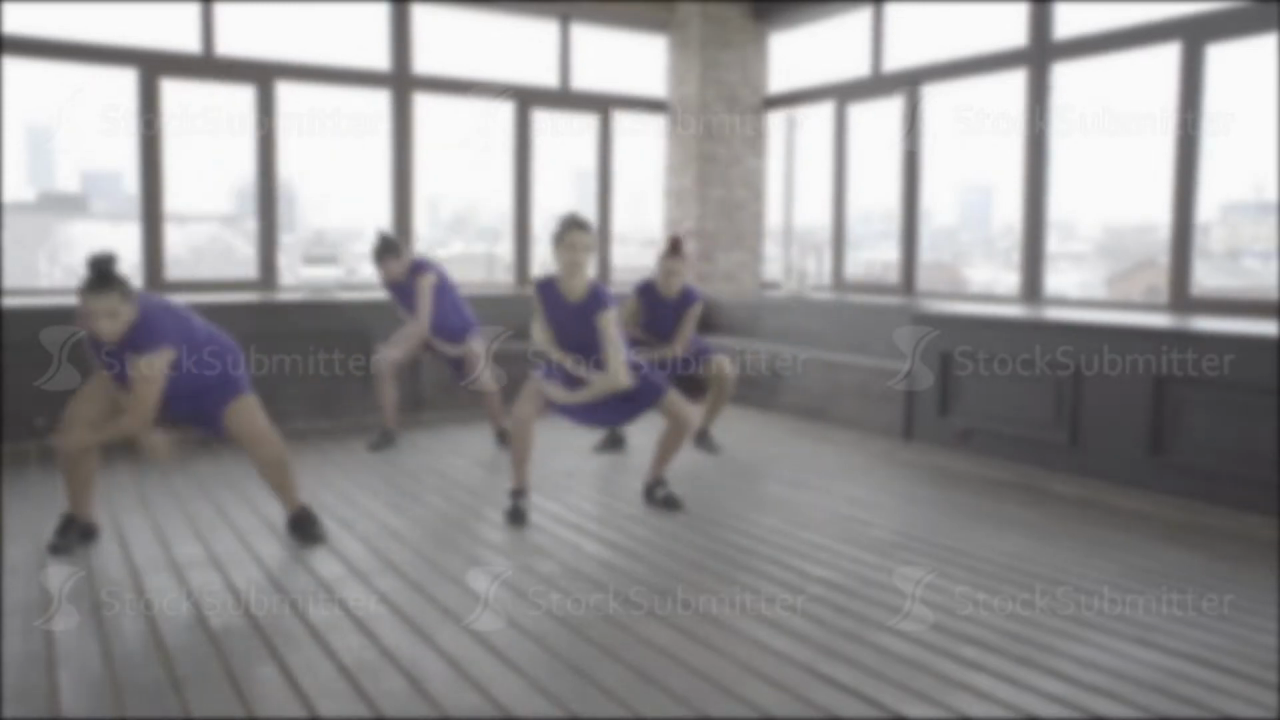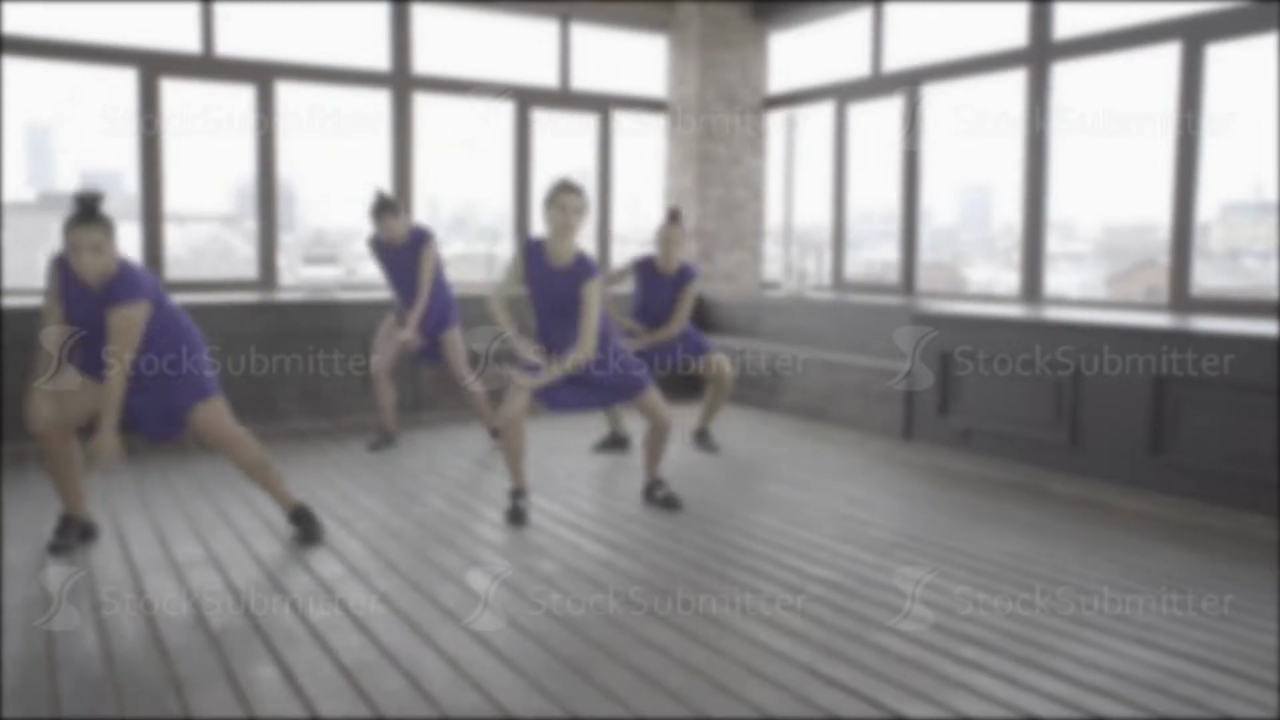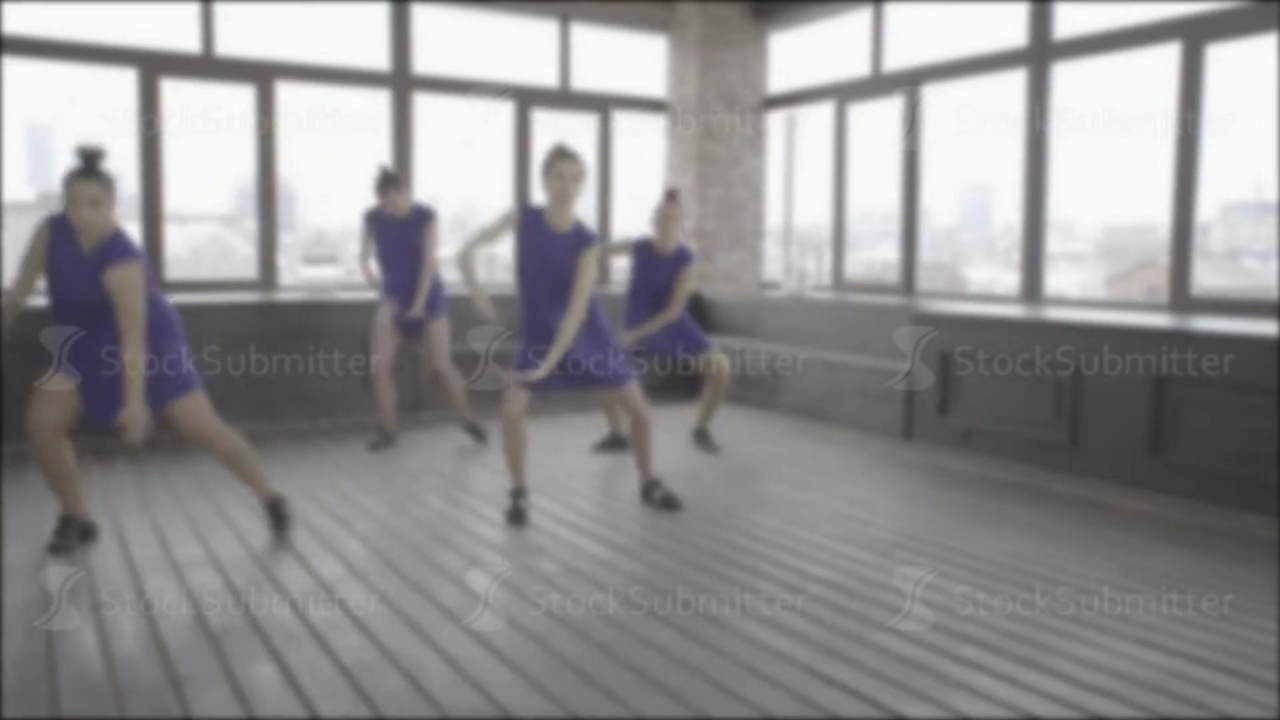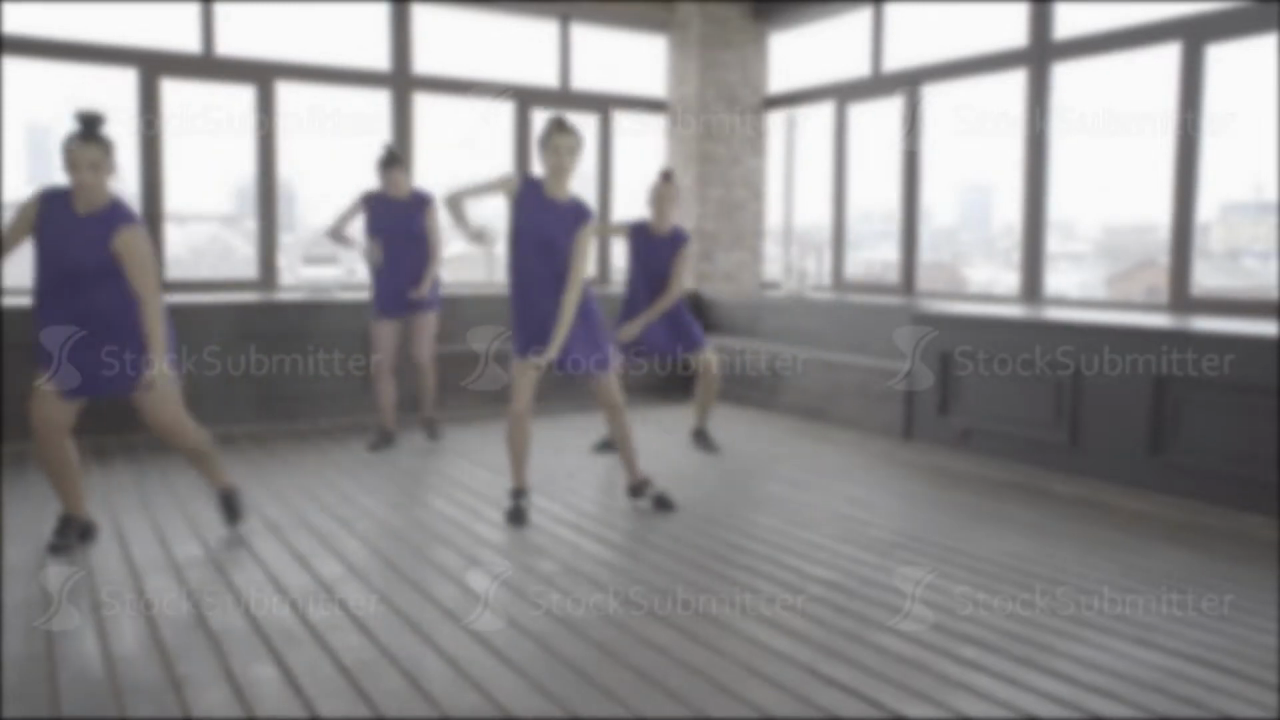
dt=0.1s
person 1, frame 1
left shoulder: (154, 337)
right shoulder: (94, 313)
left elbow: (141, 415)
left wrist: (93, 434)
right wrist: (147, 432)
left hip: (206, 363)
left knee: (259, 439)
right knee: (73, 426)
left ankle: (297, 512)
right ankle: (79, 519)
person 1, frame 2
left shoulder: (129, 296)
right shoulder: (61, 266)
left elbow: (118, 369)
right elbow: (53, 325)
left wrist: (107, 430)
right wrist: (43, 378)
left hip: (172, 361)
right hip: (104, 359)
left knee: (226, 437)
right knee: (45, 419)
left ankle: (293, 509)
right ankle: (76, 519)
person 1, frame 3
left shoulder: (121, 261)
right shoulder: (50, 231)
left elbow: (133, 336)
left wrist: (135, 401)
left hip: (147, 348)
right hip: (87, 347)
left knee: (205, 429)
right knee: (41, 424)
left ankle: (268, 497)
right ankle: (77, 519)
person 1, frame 4
left shoulder: (124, 226)
right shoulder: (43, 204)
left elbow: (150, 294)
left wrist: (160, 357)
left hip: (128, 337)
right hip: (71, 338)
left knee: (172, 425)
right knee: (47, 427)
left ankle: (223, 485)
right ankle: (76, 519)
person 2, frame 1
left shoulder: (603, 305)
right shoulder: (542, 289)
left elbow: (620, 378)
right elbow: (541, 338)
left wrist: (574, 398)
right wrist: (576, 366)
left hip: (611, 365)
right hip: (569, 362)
left knee: (684, 417)
right knee: (520, 414)
left ankle: (654, 483)
right ankle: (519, 493)
person 2, frame 2
left shoulder: (589, 274)
right shoulder: (528, 251)
left elbow: (586, 347)
right elbow: (496, 299)
left wrist: (543, 379)
right wrist: (519, 343)
left hip: (596, 348)
right hip: (546, 348)
left knee: (661, 417)
right knee: (509, 414)
left ankle: (653, 483)
right ankle: (519, 493)
person 2, frame 3
left shoulder: (587, 243)
right shoulder: (522, 218)
left elbow: (577, 307)
right elbow: (467, 252)
left wrist: (549, 363)
right wrist: (476, 292)
left hip: (588, 332)
right hip: (539, 332)
left knee: (638, 411)
right knee: (511, 412)
left ankle: (649, 482)
right ankle: (519, 493)
person 2, frame 4
left shoulder: (583, 217)
right shoulder: (519, 186)
left elbow: (575, 284)
right elbow: (453, 198)
left wrist: (556, 344)
right wrist: (467, 227)
left hip: (577, 316)
right hip: (530, 316)
left knee: (612, 400)
right knee: (520, 407)
left ankle: (636, 479)
right ankle: (519, 491)
person 3, frame 1
left shoulder: (423, 272)
right shoulder: (389, 277)
left elbow: (424, 319)
right elbow: (410, 314)
left wrist: (399, 351)
right wrist: (441, 345)
left hip: (457, 323)
right hip: (426, 329)
left knee: (481, 381)
right knee: (382, 364)
left ankle: (501, 429)
right ankle: (388, 431)
person 3, frame 2
left shoulder: (425, 238)
right shoulder: (377, 243)
left elbow: (425, 288)
right elbow: (397, 285)
left wrist: (409, 327)
right wrist: (409, 325)
left hip: (438, 311)
right hip: (407, 310)
left knee: (462, 375)
right knee: (379, 367)
left ankle: (494, 427)
right ankle: (387, 431)
person 3, frame 3
left shoulder: (426, 217)
right shoulder: (372, 218)
left elbow: (430, 263)
right elbow: (365, 257)
left wrist: (419, 304)
right wrist: (381, 294)
left hip: (427, 298)
right hip: (394, 298)
left knee: (441, 366)
right knee: (379, 366)
left ankle: (467, 419)
right ankle: (387, 430)
person 3, frame 4
left shoulder: (425, 202)
right shoulder: (370, 199)
left elbow: (436, 249)
right elbow: (333, 232)
left wrist: (428, 283)
right wrist: (361, 247)
left hip: (421, 292)
right hip: (389, 293)
left knee: (422, 359)
right knee: (382, 363)
left ankle: (428, 415)
right ankle: (387, 429)
person 4, frame 1
left shoulder: (692, 299)
right shoulder: (643, 290)
left elbow: (679, 346)
right elbow: (623, 328)
left wrist: (643, 356)
left hip: (683, 350)
right hip: (649, 348)
left knee: (725, 371)
left ankle: (702, 432)
right ankle: (615, 433)
person 4, frame 2
left shoulder: (689, 276)
right shoulder: (640, 266)
left elbow: (675, 326)
left wrist: (637, 342)
right wrist: (624, 322)
left hip: (677, 337)
right hip: (642, 334)
left knee: (724, 371)
left ankle: (702, 430)
right ankle: (617, 434)
person 4, frame 3
left shoulder: (686, 259)
right shoulder: (638, 247)
left elbow: (675, 307)
left wrist: (637, 334)
left hip: (673, 324)
right hip: (639, 323)
left knee: (721, 369)
left ankle: (700, 430)
right ankle: (617, 434)
person 4, frame 4
left shoulder: (681, 240)
right shoulder: (634, 229)
left elbow: (674, 291)
left wrist: (640, 322)
left hip: (671, 313)
right hip: (635, 312)
left knee: (709, 368)
left ankle: (700, 429)
